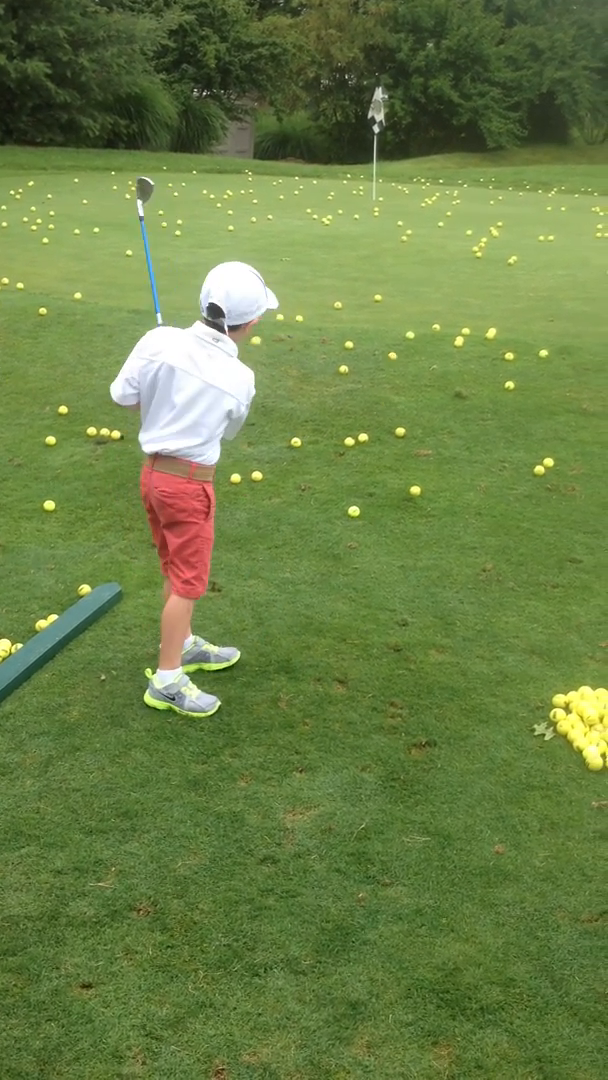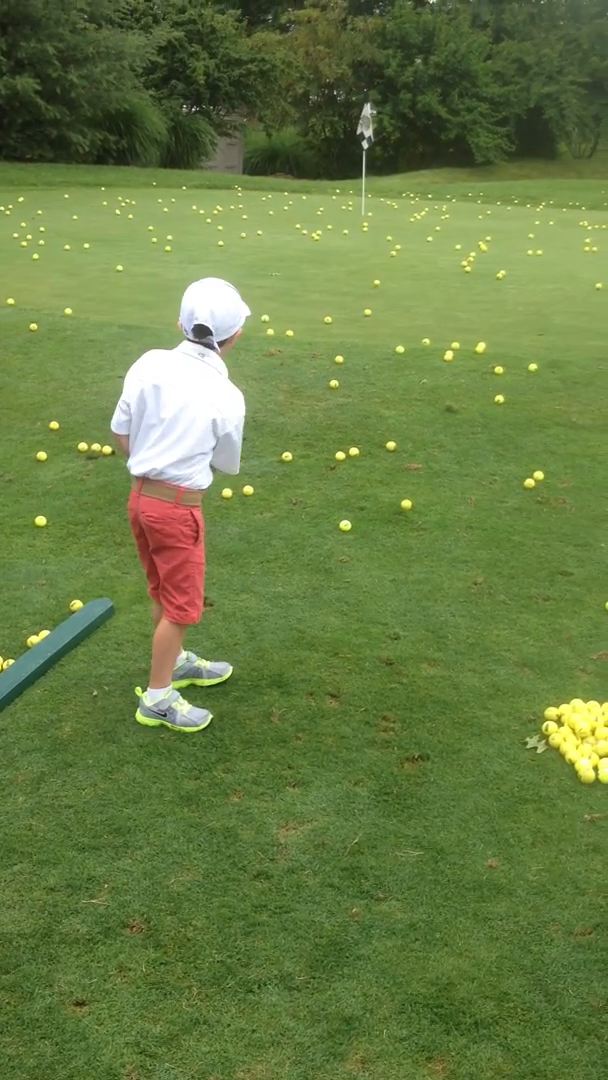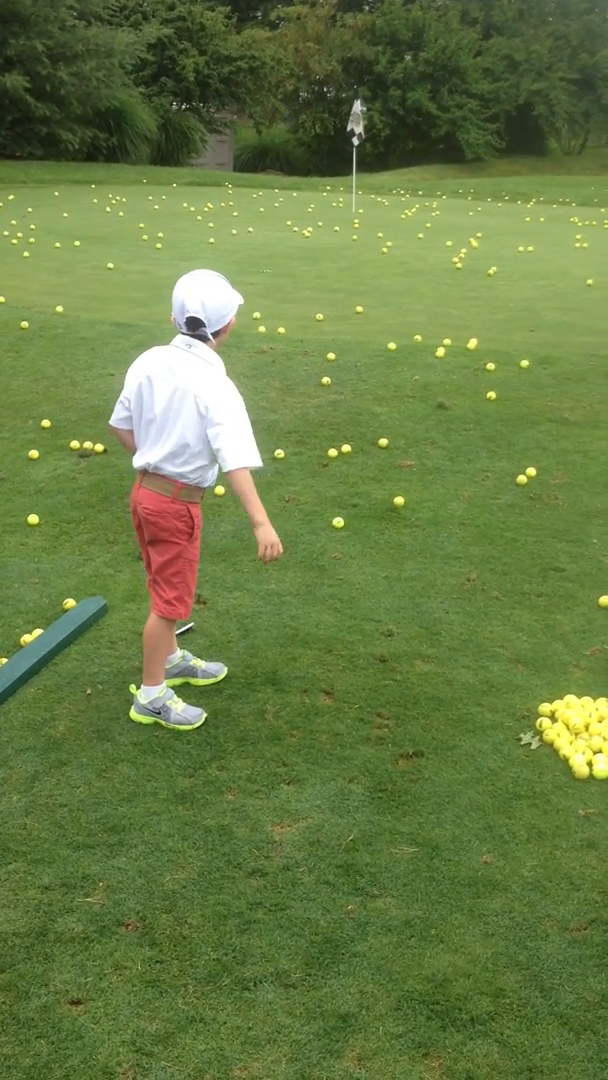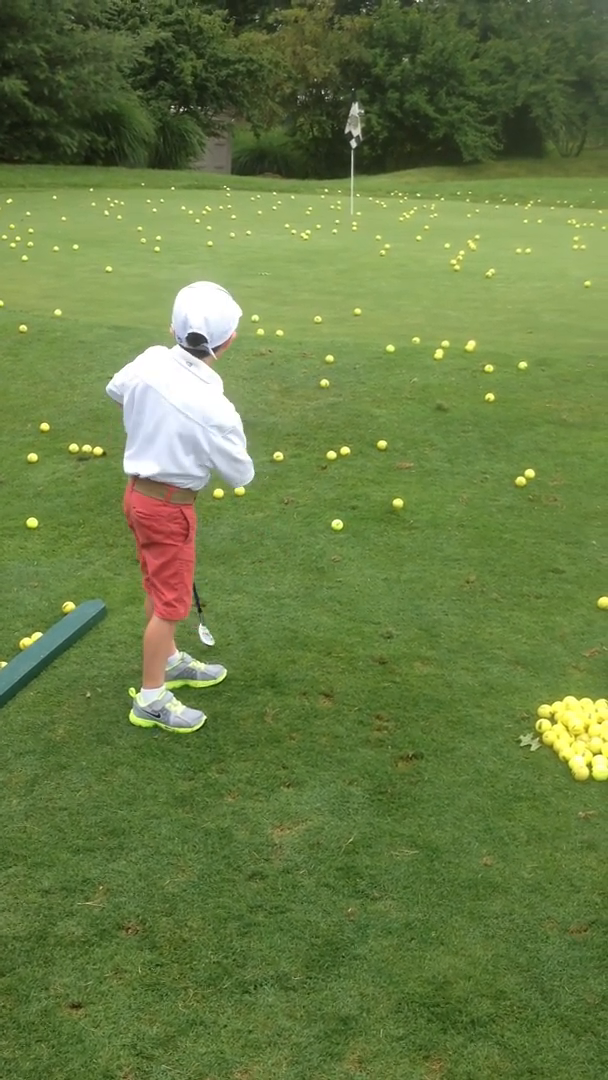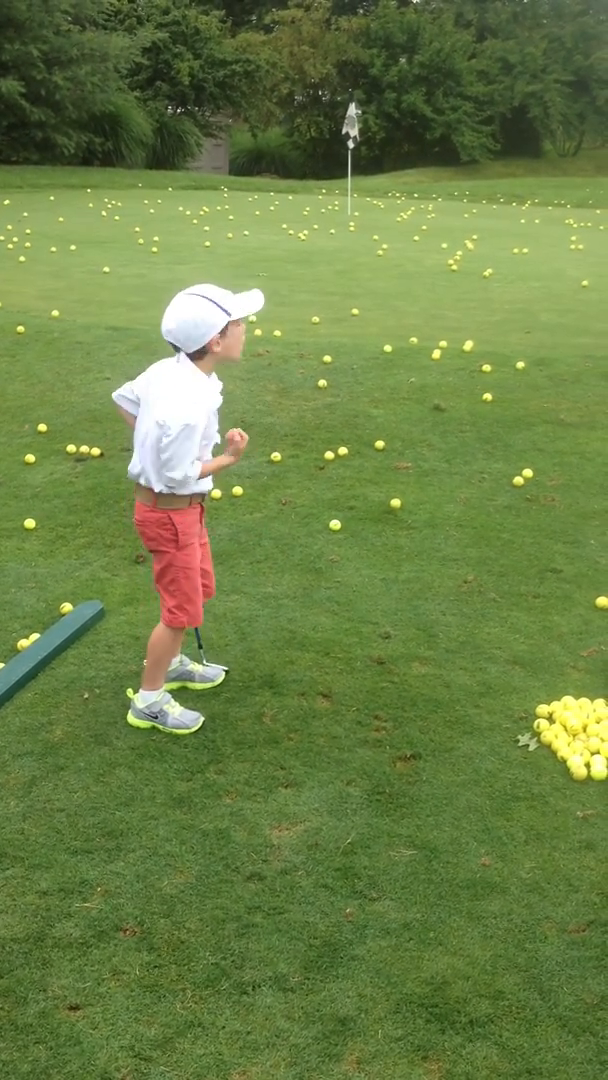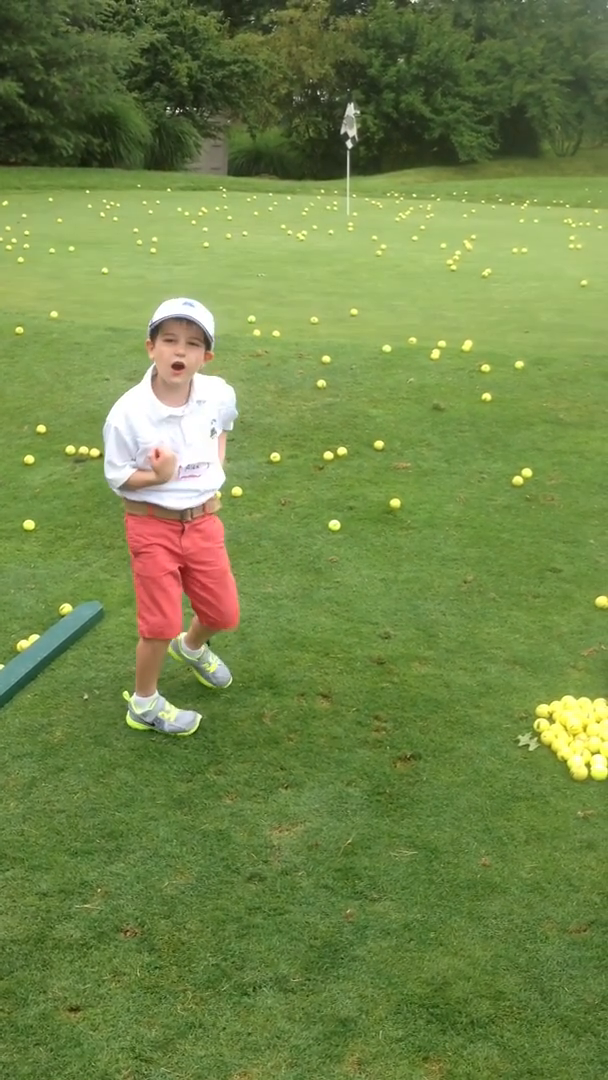
dt=0.5s
person 1, frame 1
left shoulder: (159, 341)
right shoulder: (239, 380)
left elbow: (123, 395)
left hip: (153, 470)
right hip: (189, 482)
left knee: (176, 569)
right knee: (188, 580)
left ankle: (183, 645)
right ankle: (166, 680)
person 1, frame 2
left shoulder: (149, 365)
right shoulder: (226, 397)
left elbow: (121, 431)
right elbow: (225, 464)
left hip: (141, 495)
right hip: (177, 506)
left knee: (165, 593)
right knee: (181, 604)
left ankle: (176, 662)
right ankle: (157, 697)
person 1, frame 3
left shoulder: (149, 362)
right shoulder: (215, 386)
left elbow: (122, 427)
right elbow: (236, 462)
right wrist: (262, 524)
left hip: (144, 489)
right hip: (176, 501)
left knee: (164, 587)
right knee: (169, 598)
left ankle: (170, 658)
right ankle: (151, 695)
person 1, frame 4
left shoulder: (149, 362)
right shoulder: (213, 409)
left elbow: (116, 390)
right elbow: (241, 475)
right wrist: (225, 447)
left hip: (138, 491)
right hip: (169, 506)
left knee: (161, 589)
right knee: (169, 600)
left ankle: (168, 661)
right ankle: (150, 698)
person 1, frame 5
left shoulder: (165, 371)
right shoulder: (183, 405)
left elbow: (123, 402)
right elbow: (172, 478)
right wrist: (227, 458)
left hip: (187, 507)
right hip: (169, 513)
left knee: (193, 591)
right knee: (183, 610)
left ankle: (171, 662)
right ankle: (148, 699)
person 1, frame 6
left shoulder: (219, 394)
right shoulder: (126, 413)
right elbow: (117, 475)
left wrist: (215, 469)
right wrist: (157, 477)
left hip: (203, 520)
right hip: (151, 526)
left knee: (222, 613)
right knee: (160, 626)
left ankle: (192, 647)
right ankle: (144, 704)
